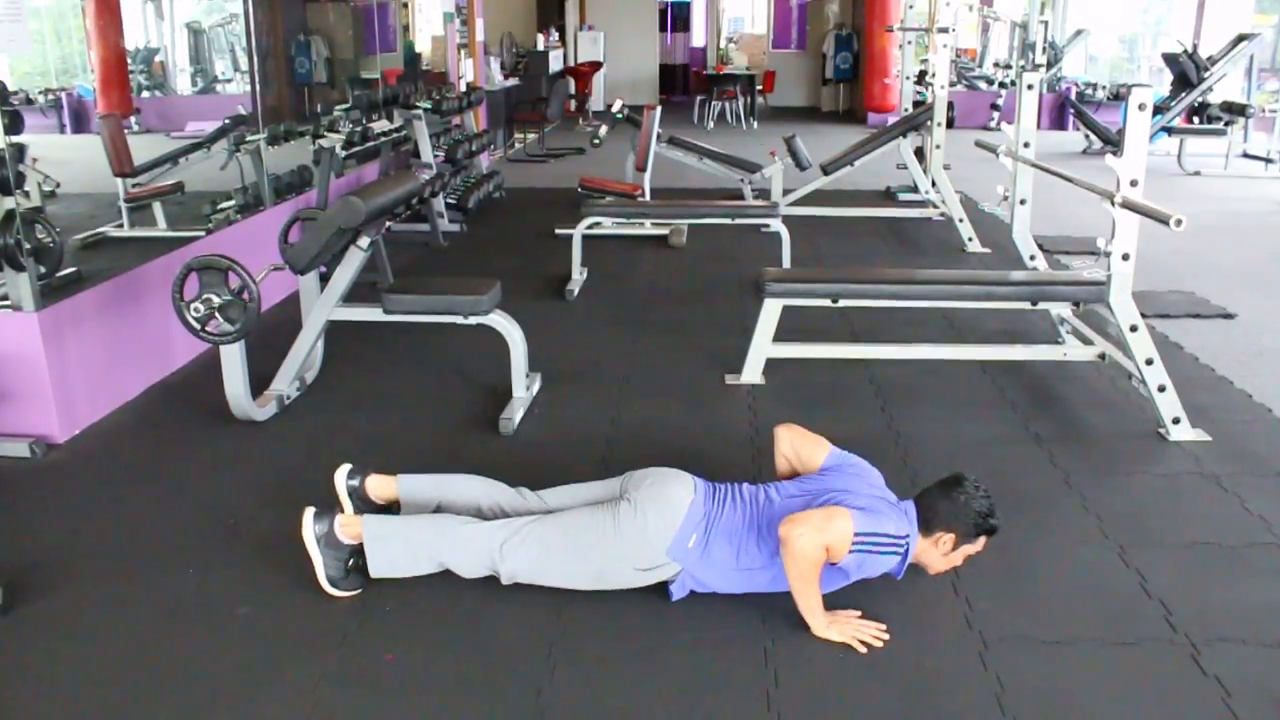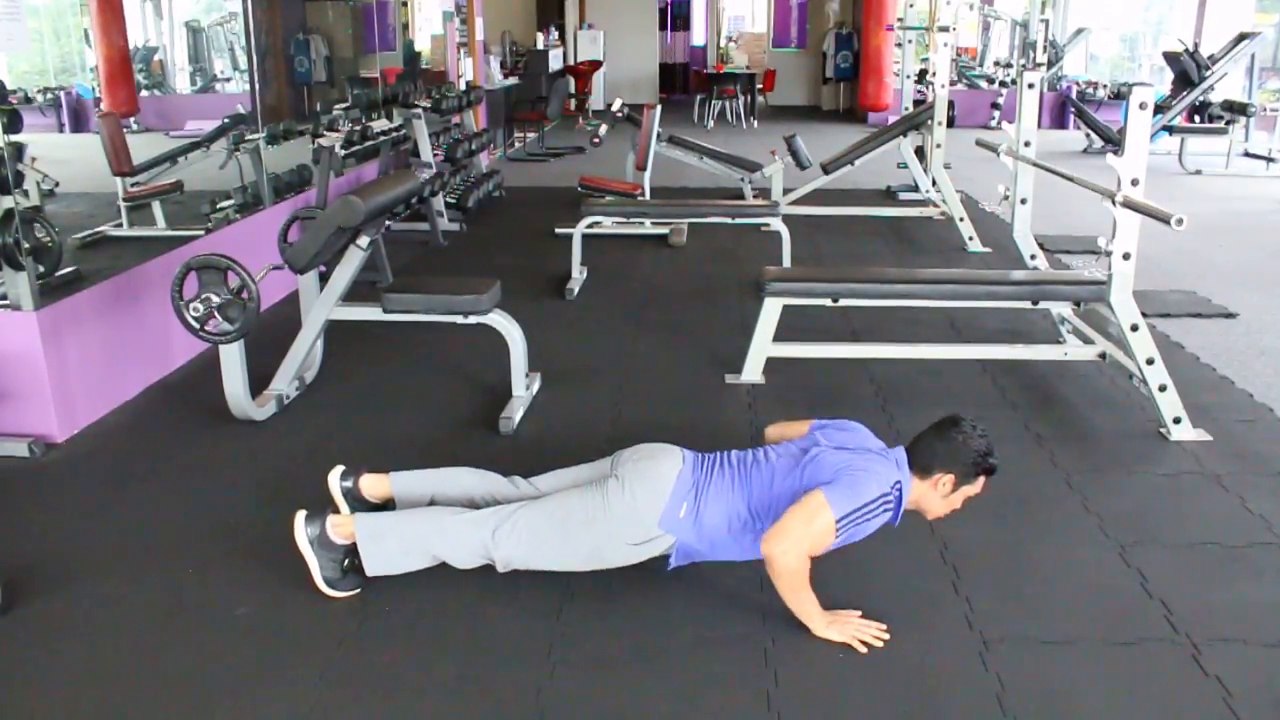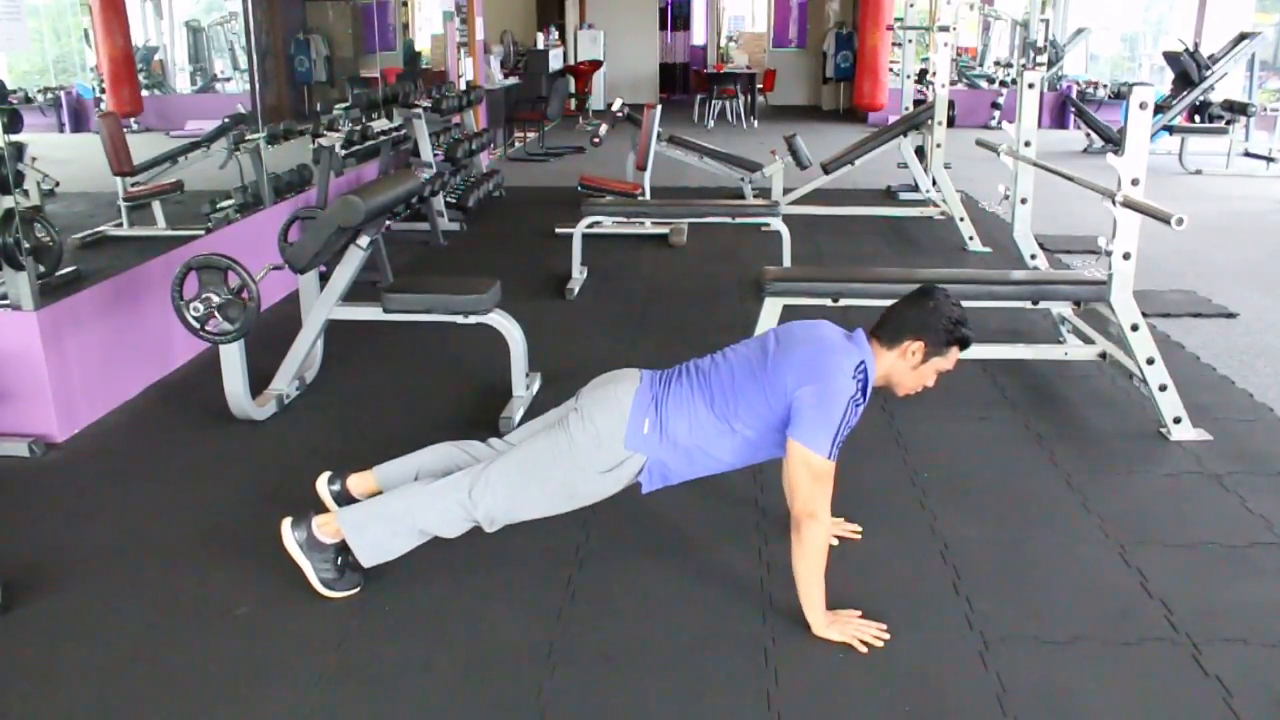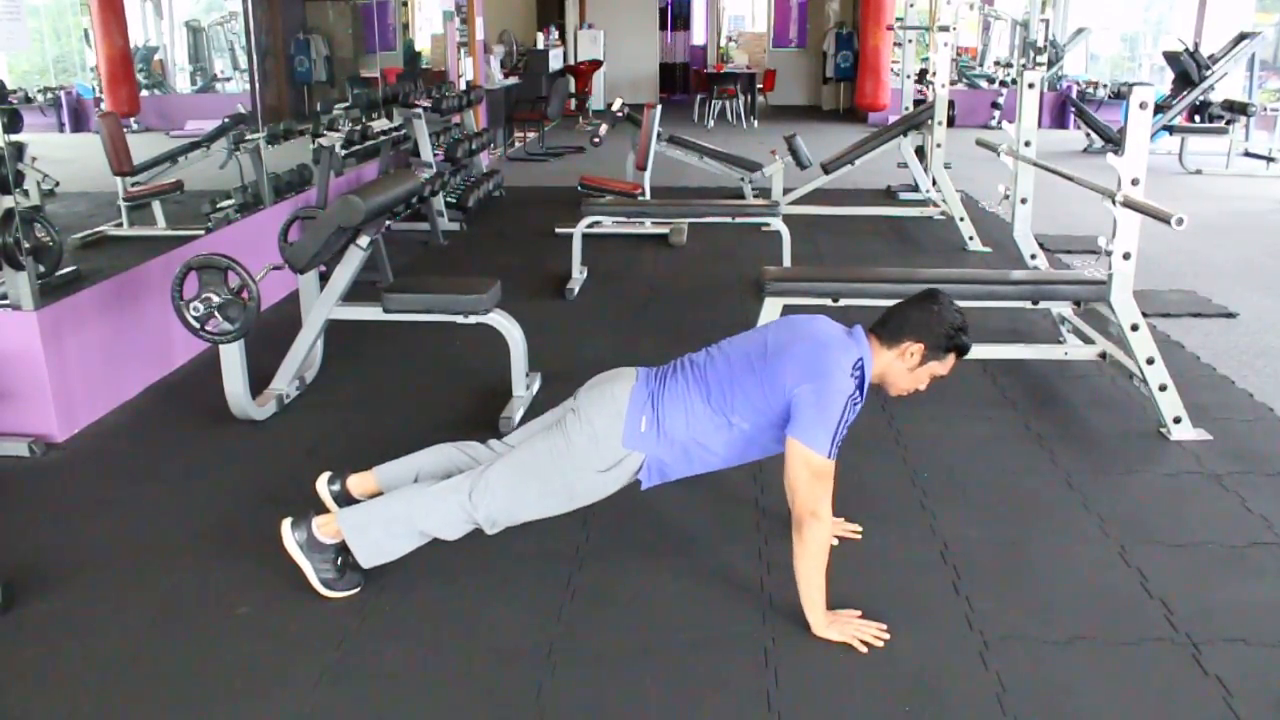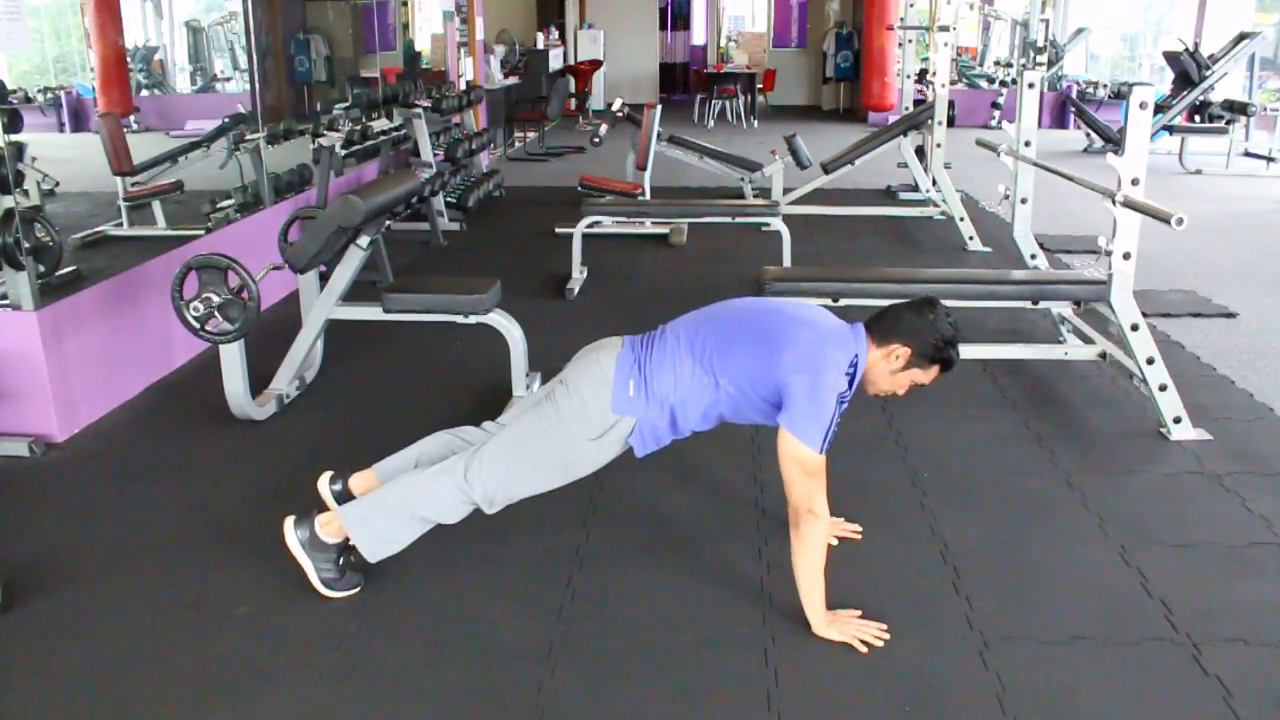
dt=0.5s
person 1, frame 1
left shoulder: (866, 484)
right shoulder: (887, 535)
left elbow: (787, 435)
right elbow: (799, 533)
right wrist: (818, 619)
left hip: (670, 497)
right hip: (667, 537)
left knee: (520, 509)
right knee: (503, 549)
left ankle: (374, 487)
right ankle: (345, 531)
person 1, frame 2
left shoulder: (863, 442)
right shoulder: (876, 485)
right elbow: (778, 552)
right wrist: (819, 621)
left hip: (662, 472)
right hip: (658, 510)
left knee: (513, 493)
right knee: (495, 535)
left ankle: (367, 489)
right ankle: (337, 535)
person 1, frame 3
left shoulder: (832, 340)
right shoulder: (838, 383)
right elbow: (807, 516)
left wrist: (813, 515)
right wrist: (819, 618)
left hip: (628, 402)
right hip: (627, 440)
left knee: (488, 461)
right knee: (481, 498)
left ankle: (354, 486)
right ankle: (324, 533)
person 1, frame 4
left shoulder: (832, 338)
right shoulder: (835, 381)
right elbow: (810, 512)
left wrist: (815, 516)
right wrist: (819, 618)
left hip: (626, 403)
right hip: (625, 437)
left knee: (490, 460)
right knee: (481, 499)
left ankle: (353, 486)
right ankle: (322, 533)
person 1, frame 5
left shoulder: (830, 333)
right shoulder: (825, 374)
right elbow: (805, 508)
left wrist: (813, 516)
right wrist: (819, 616)
left hip: (617, 372)
right hip: (619, 404)
left knee: (487, 444)
right knee: (481, 477)
left ankle: (354, 485)
right ankle: (326, 529)
